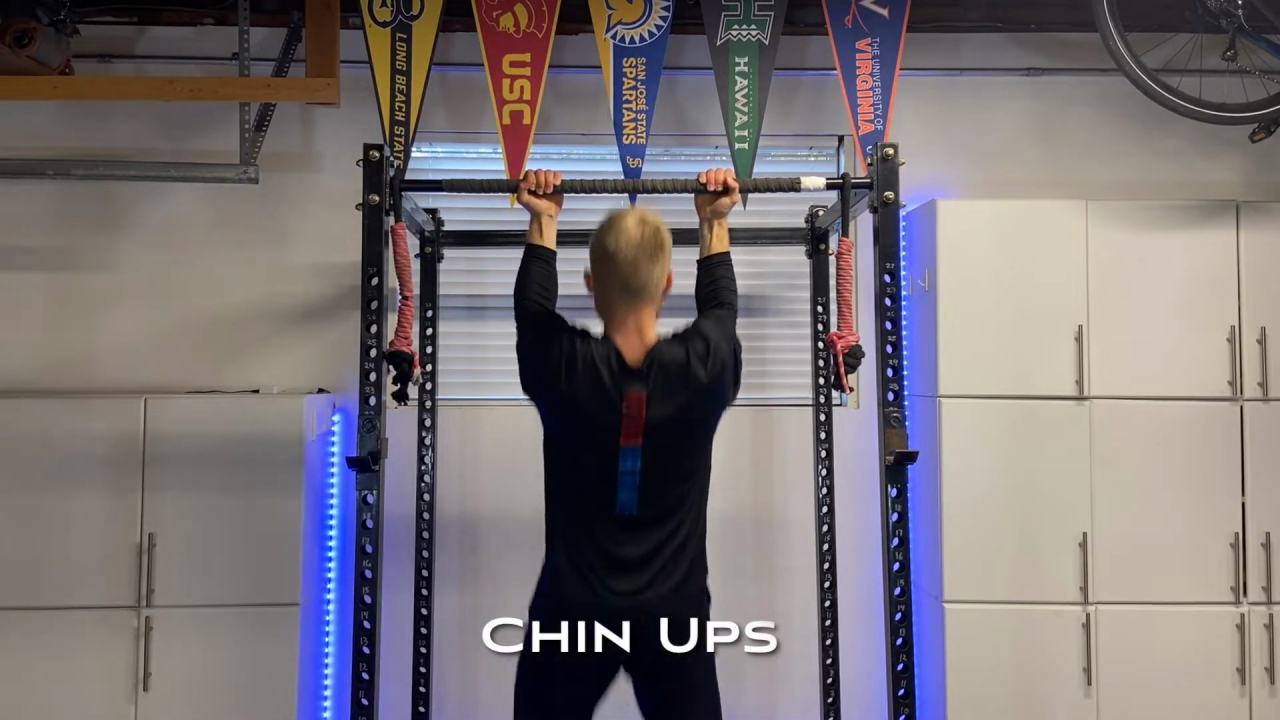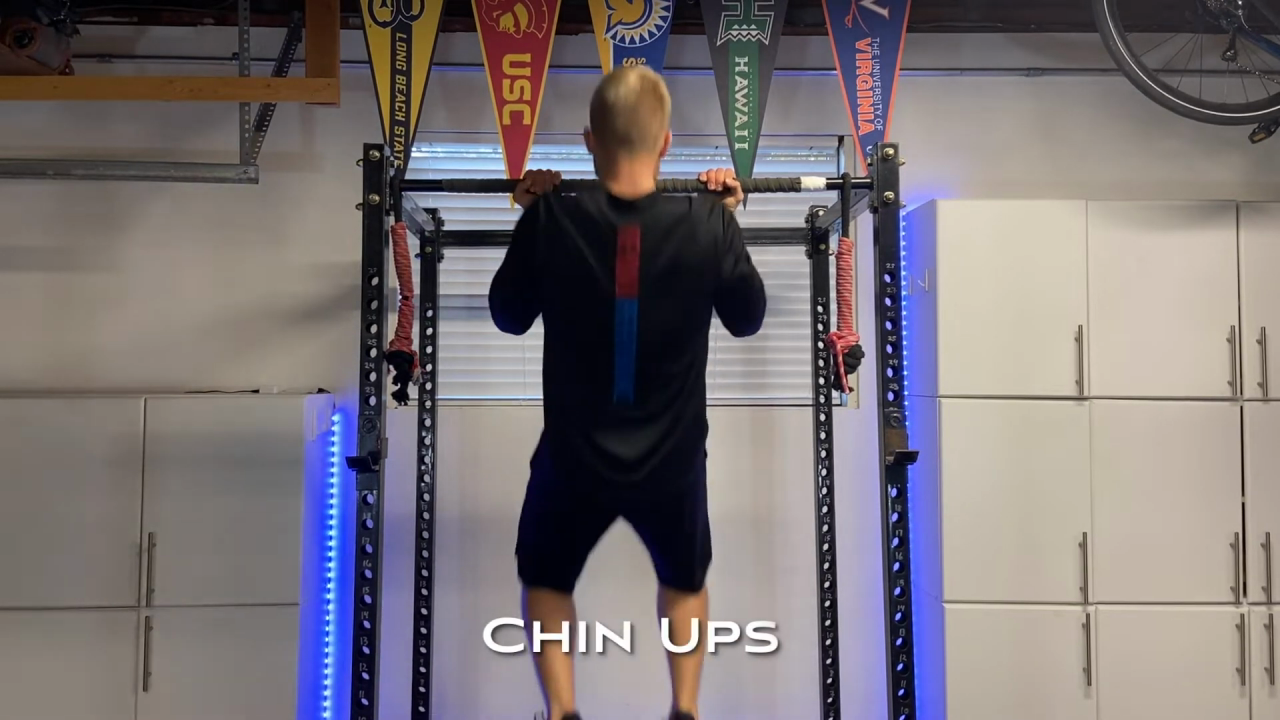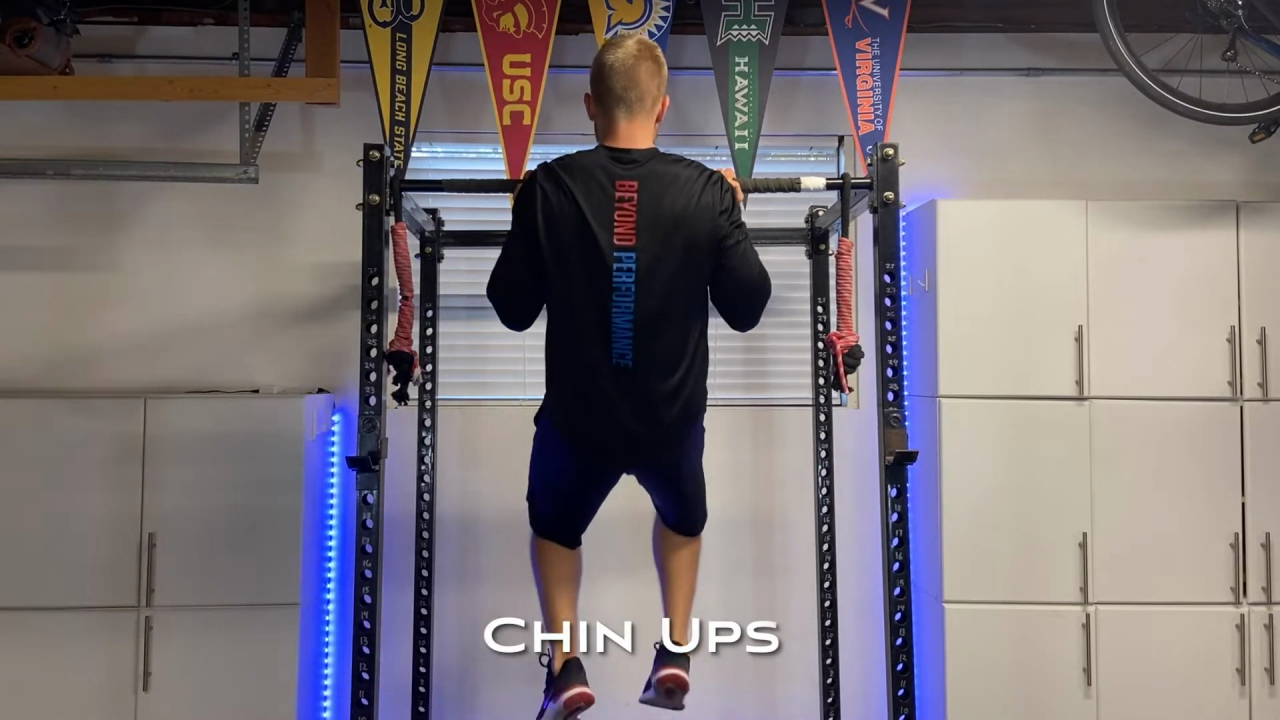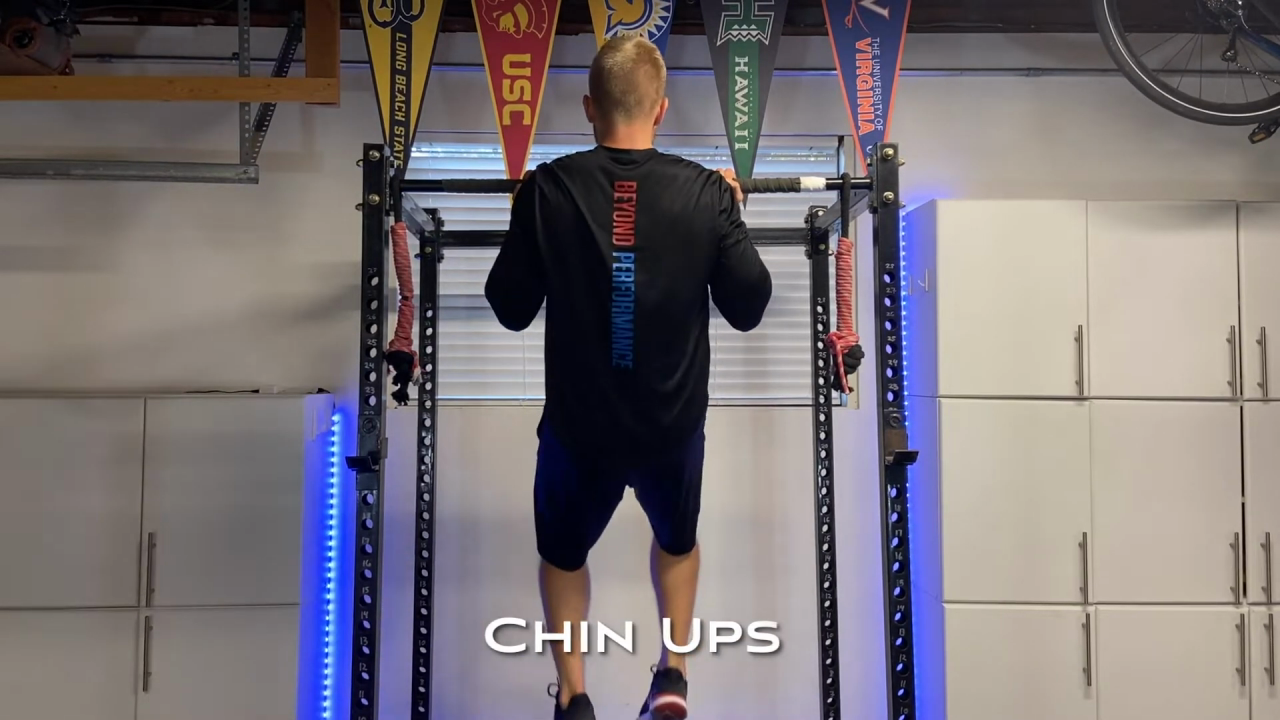
dt=0.3s
person 1, frame 1
left shoulder: (564, 369)
right shoulder: (702, 368)
left elbow: (533, 312)
right elbow: (720, 310)
left wrist: (542, 222)
right wrist: (715, 222)
left hip: (574, 611)
right hip: (674, 611)
person 1, frame 2
left shoulder: (552, 222)
right shoulder: (709, 224)
left elbow: (509, 314)
right elbow: (746, 317)
left hip: (573, 461)
right hip: (672, 460)
left knee: (545, 580)
right knee: (684, 579)
person 1, frame 3
left shoulder: (549, 187)
right shoulder: (706, 191)
left elbow: (513, 308)
right elbow: (746, 308)
left hip: (577, 420)
right hip: (671, 420)
left knee: (555, 528)
right knee: (682, 521)
right ankle: (675, 653)
person 1, frame 4
left shoulder: (548, 189)
right shoulder: (705, 193)
left elbow: (511, 308)
right elbow: (748, 307)
left hip: (579, 427)
right hip: (672, 425)
left knee: (563, 556)
right knee: (676, 543)
